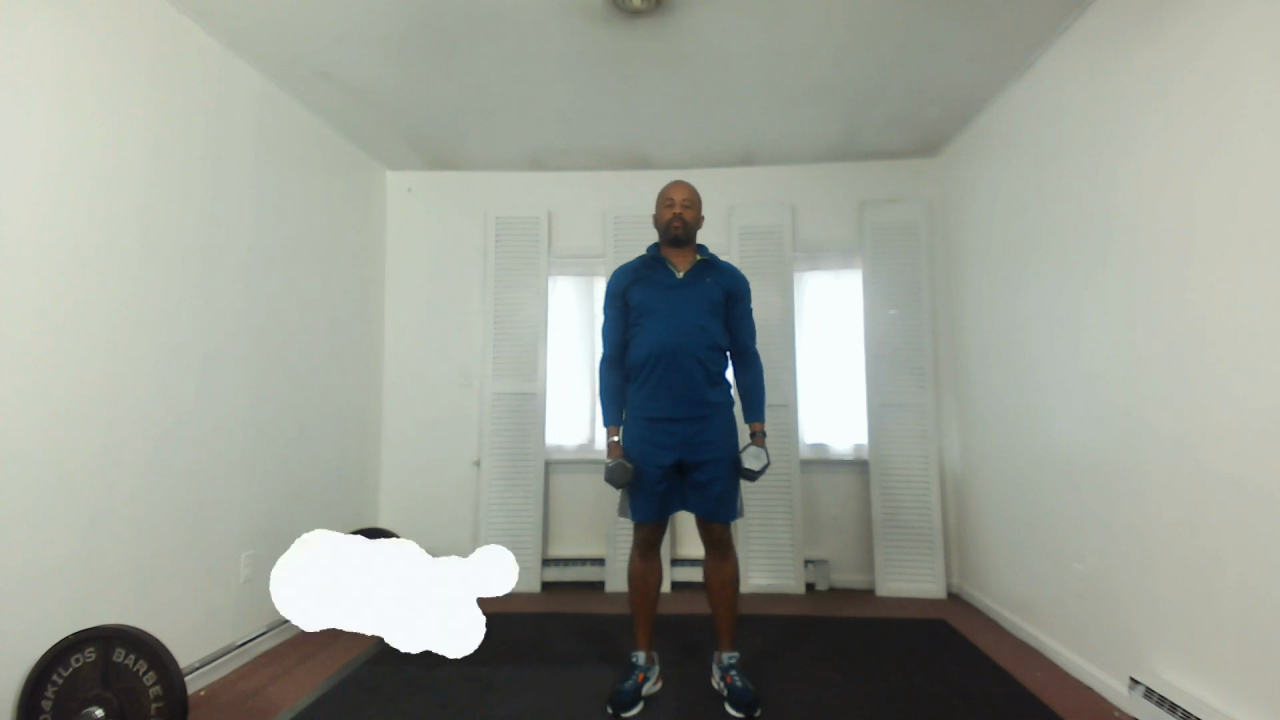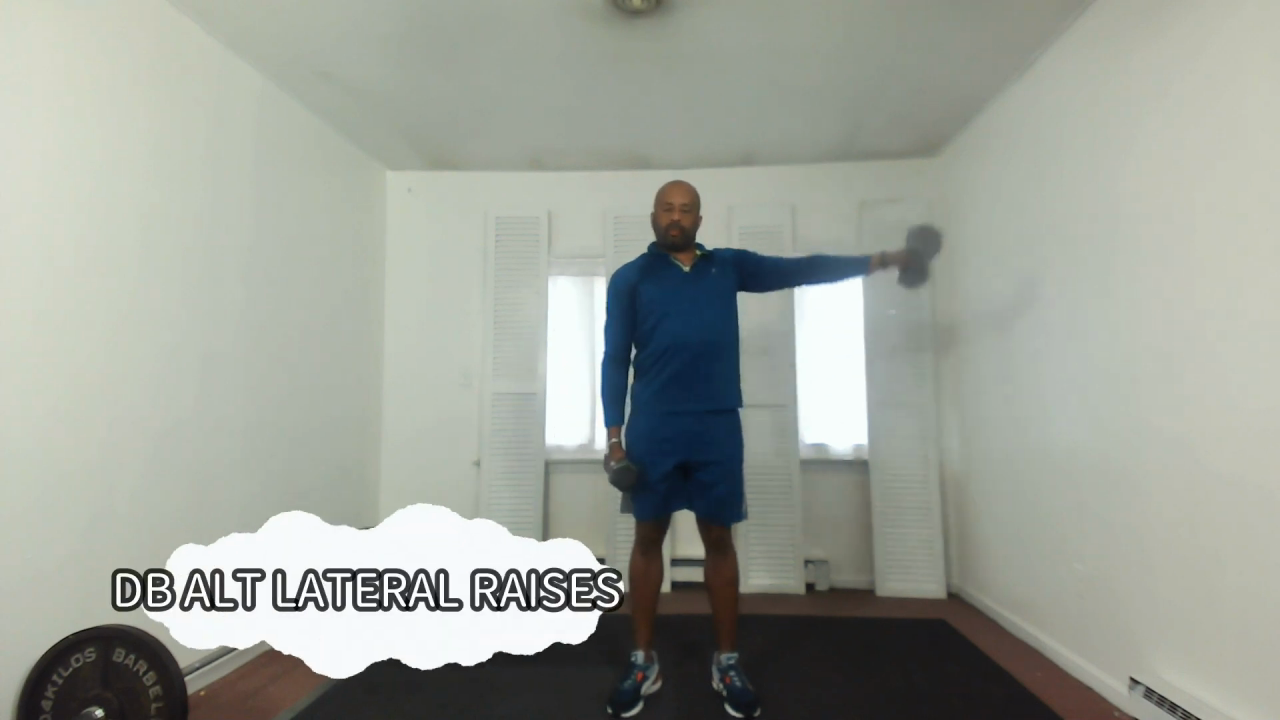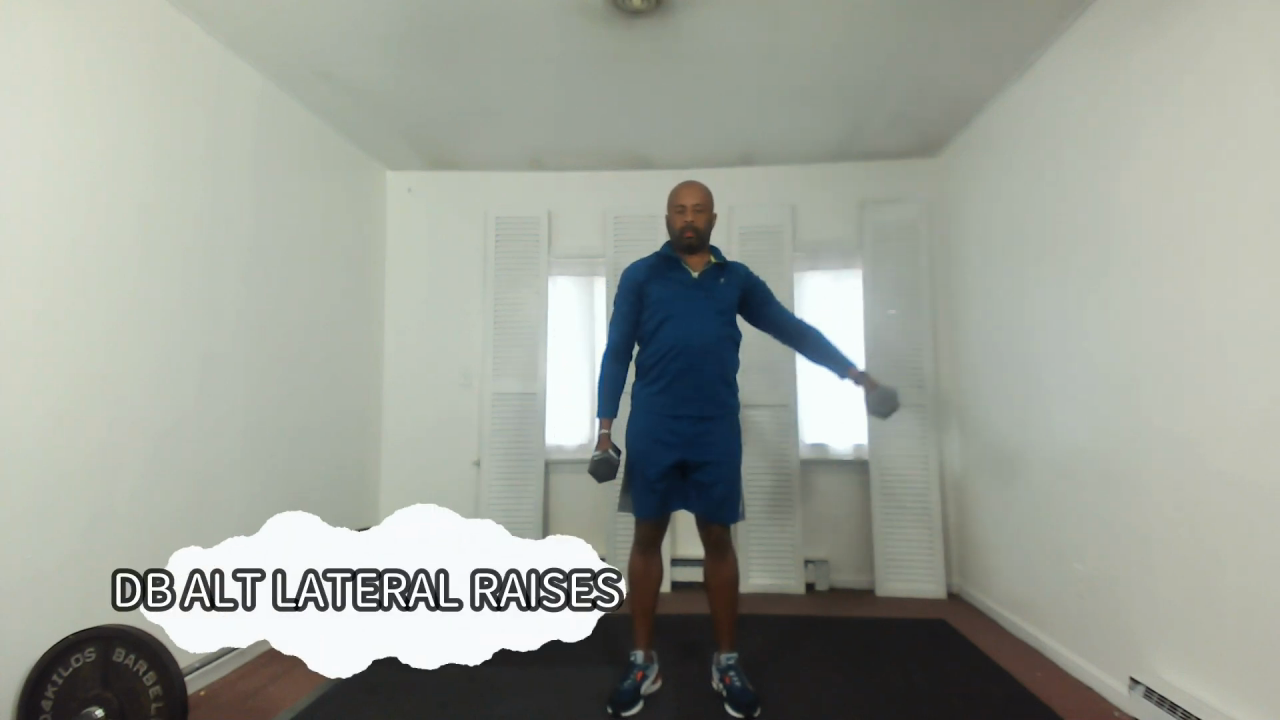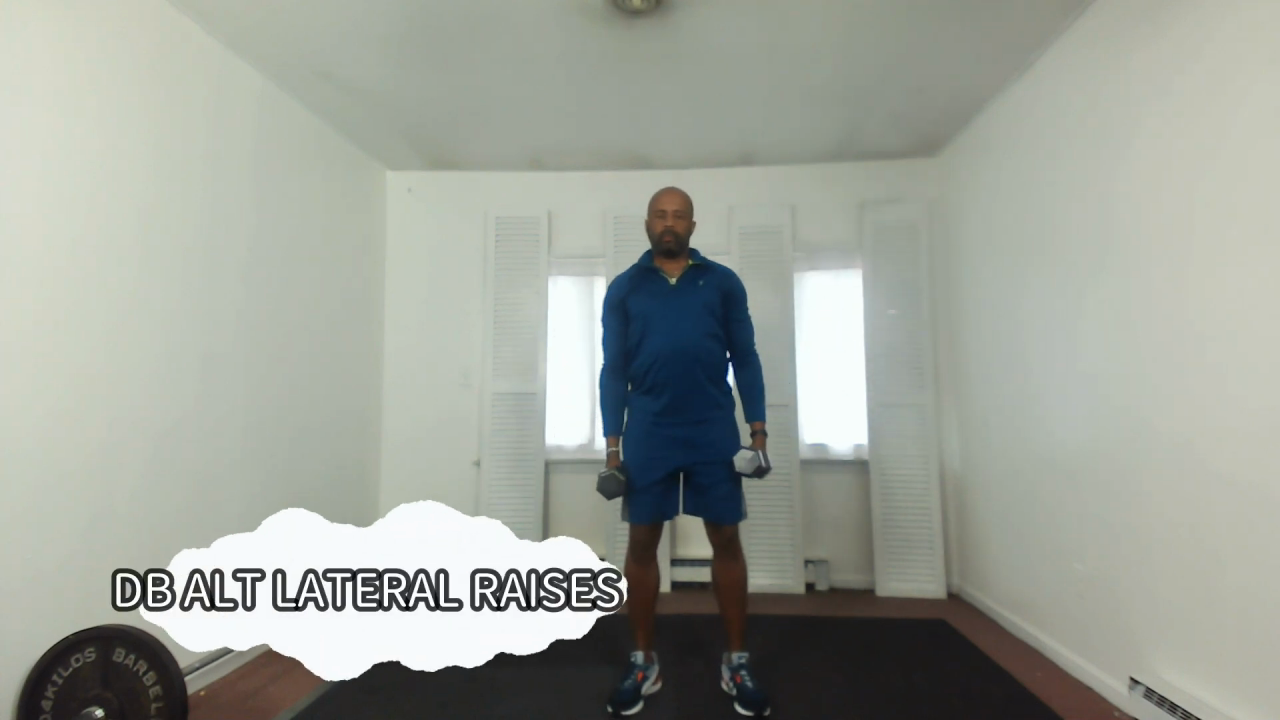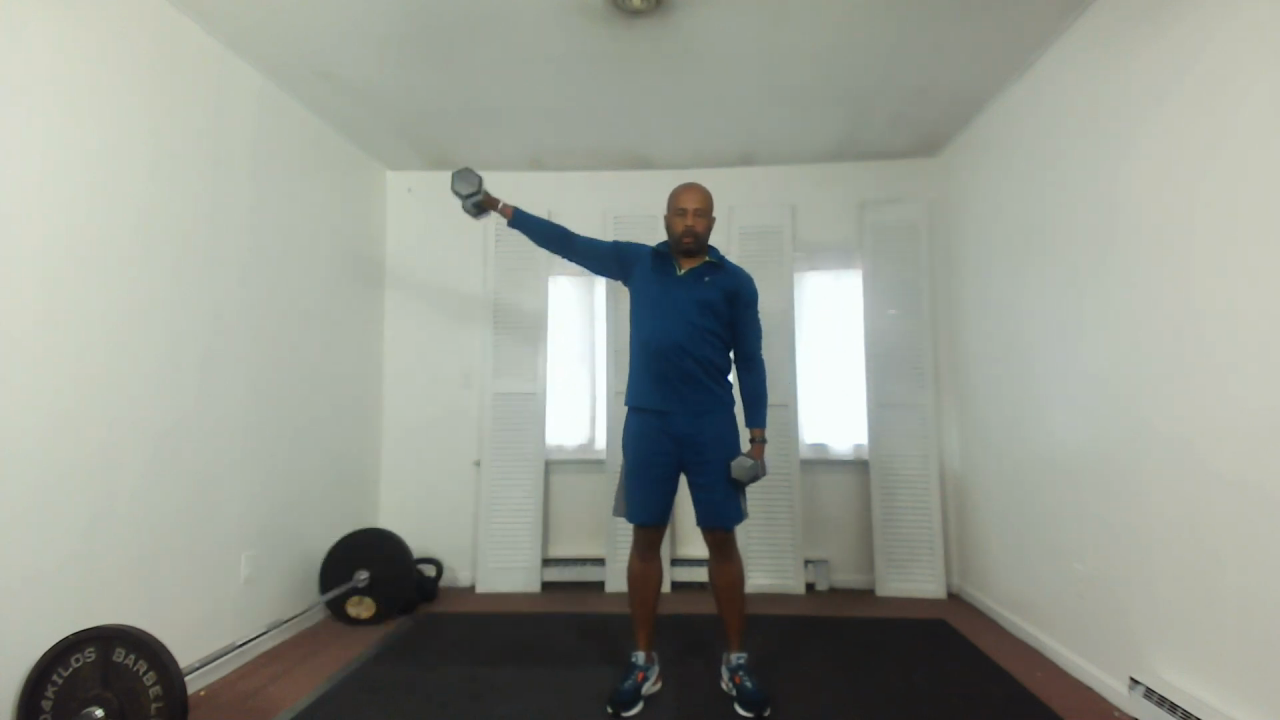
dt=1s
person 1, frame 1
left shoulder: (728, 280)
right shoulder: (626, 279)
left elbow: (746, 357)
right elbow: (612, 360)
left wrist: (757, 427)
right wrist: (613, 433)
left hip: (712, 429)
right hip: (647, 430)
left knee: (718, 540)
right knee: (646, 540)
left ankle: (727, 662)
right ankle: (643, 663)
person 1, frame 2
left shoulder: (729, 266)
right shoulder: (629, 278)
left elbow: (798, 270)
right elbow: (615, 360)
left wrist: (876, 262)
right wrist: (614, 435)
left hip: (717, 426)
right hip: (652, 428)
left knee: (719, 540)
right knee: (648, 538)
left ankle: (727, 662)
right ankle: (642, 662)
person 1, frame 3
left shoulder: (735, 278)
right shoulder: (640, 276)
left elbow: (790, 328)
right elbow: (617, 352)
left wrist: (850, 370)
right wrist: (604, 425)
left hip: (717, 430)
right hip: (652, 428)
left knee: (718, 540)
right knee: (647, 537)
left ankle: (727, 663)
right ankle: (642, 662)
person 1, frame 4
left shoulder: (723, 282)
right shoulder: (623, 289)
left elbow: (745, 357)
right elbow: (613, 370)
left wrist: (758, 428)
right wrist: (612, 442)
left hip: (714, 430)
right hip: (648, 433)
left knee: (726, 540)
right knee: (642, 543)
left ankle: (736, 663)
right ankle: (642, 663)
person 1, frame 5
left shoulder: (735, 281)
right shoulder: (637, 262)
left elbow: (750, 361)
right elbow: (569, 243)
left wrist: (757, 434)
right wrist: (505, 211)
left hip: (713, 426)
right hip: (648, 424)
left knee: (721, 540)
right knee: (646, 539)
left ankle: (736, 663)
right ankle: (643, 663)
